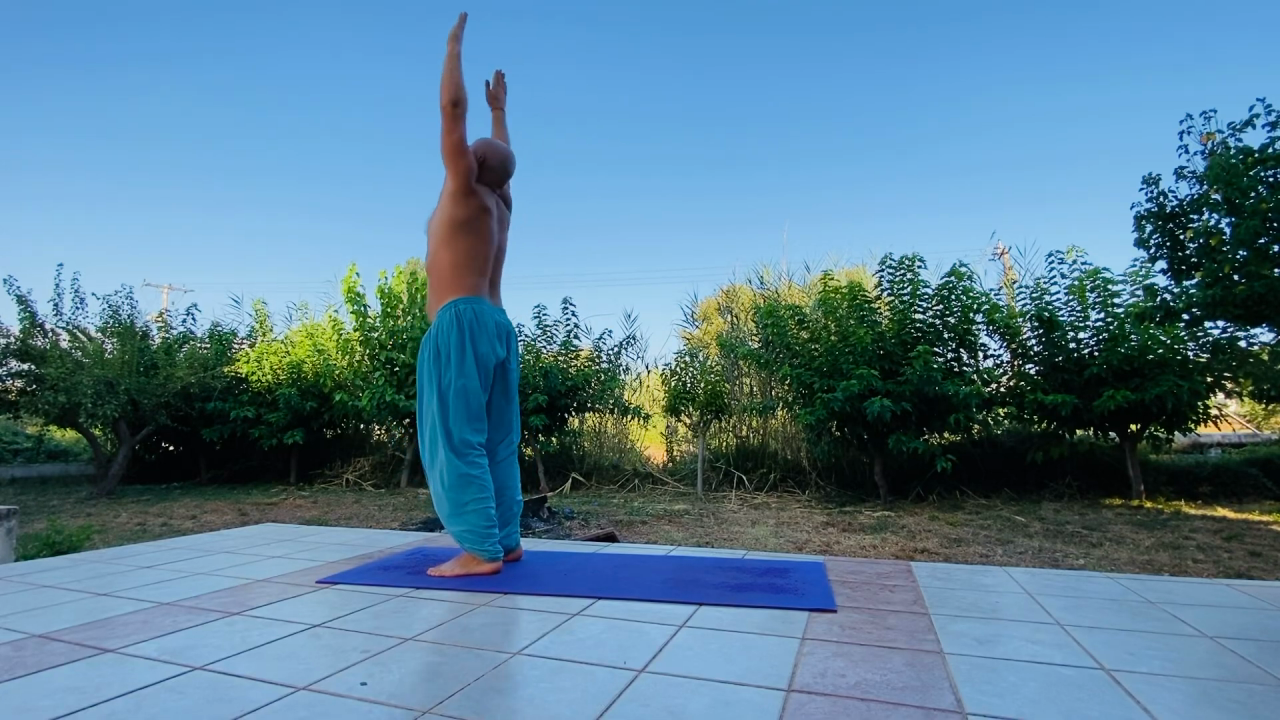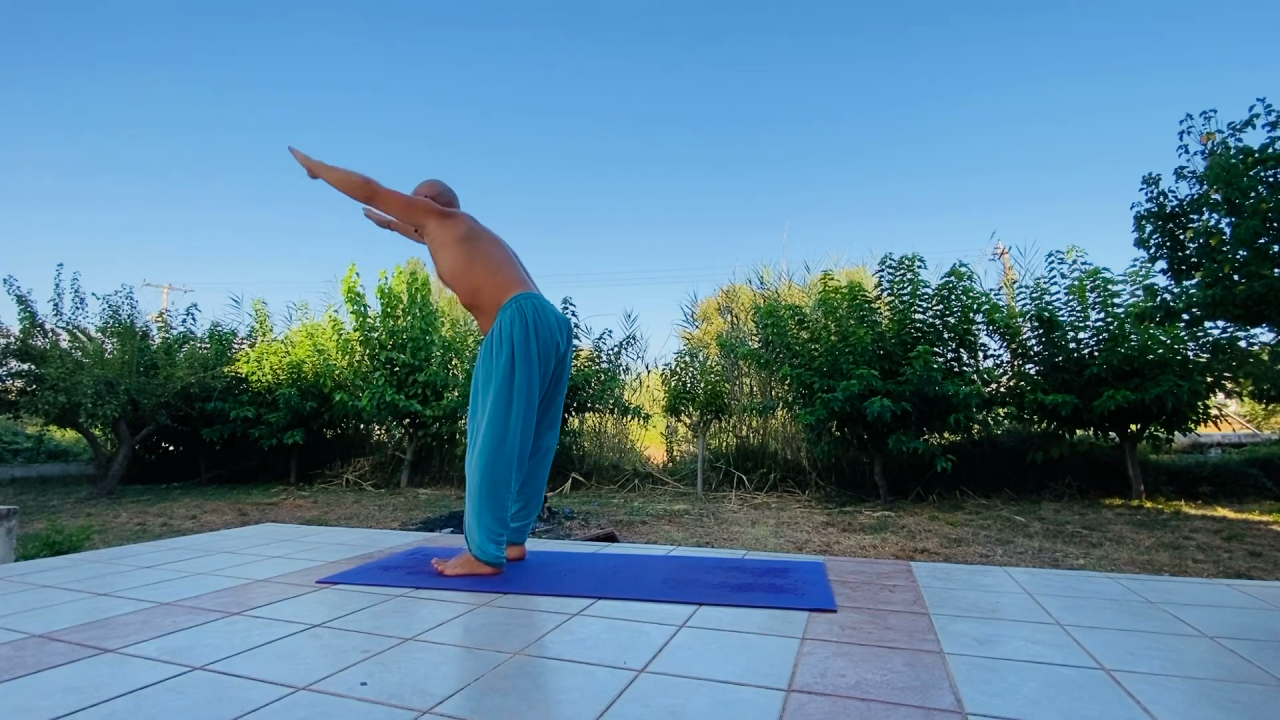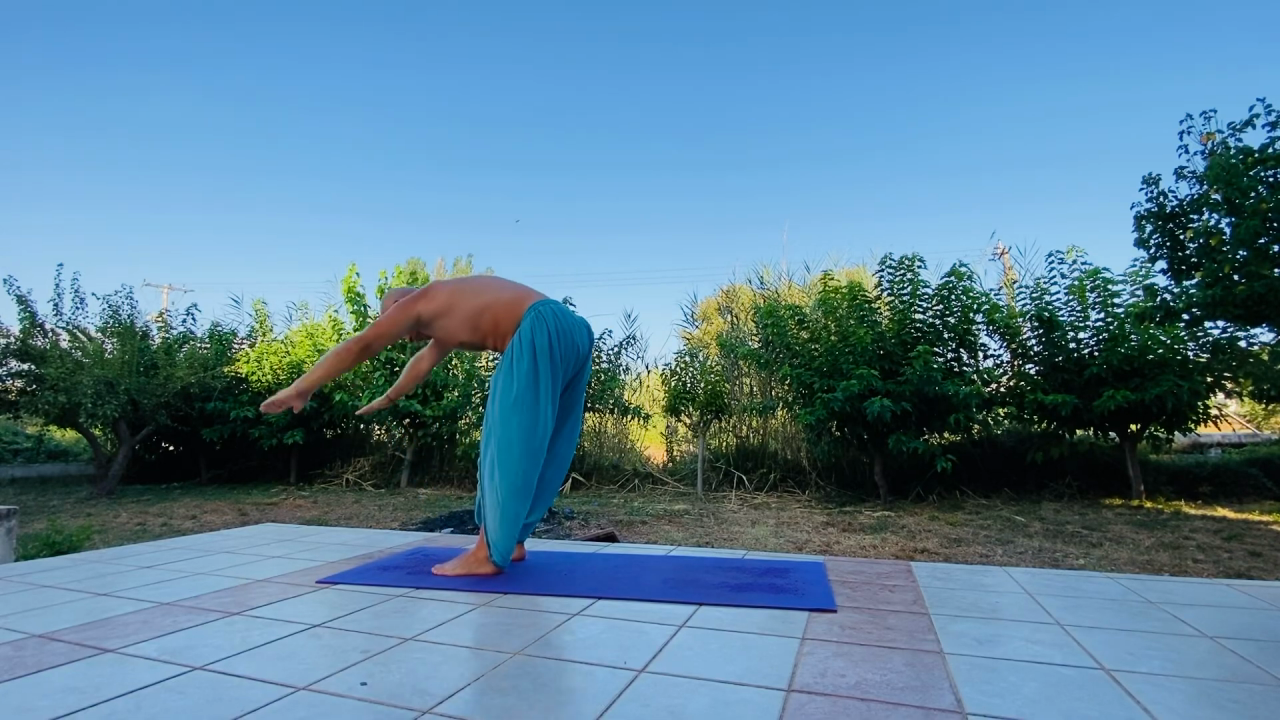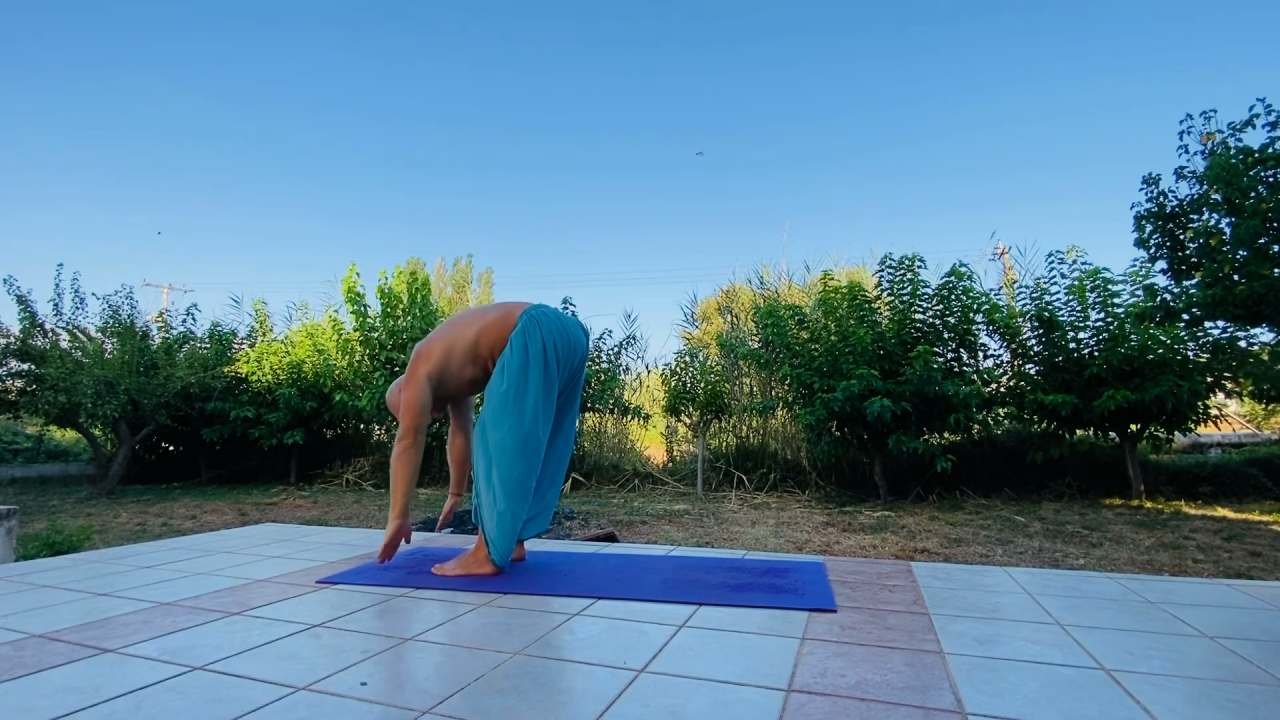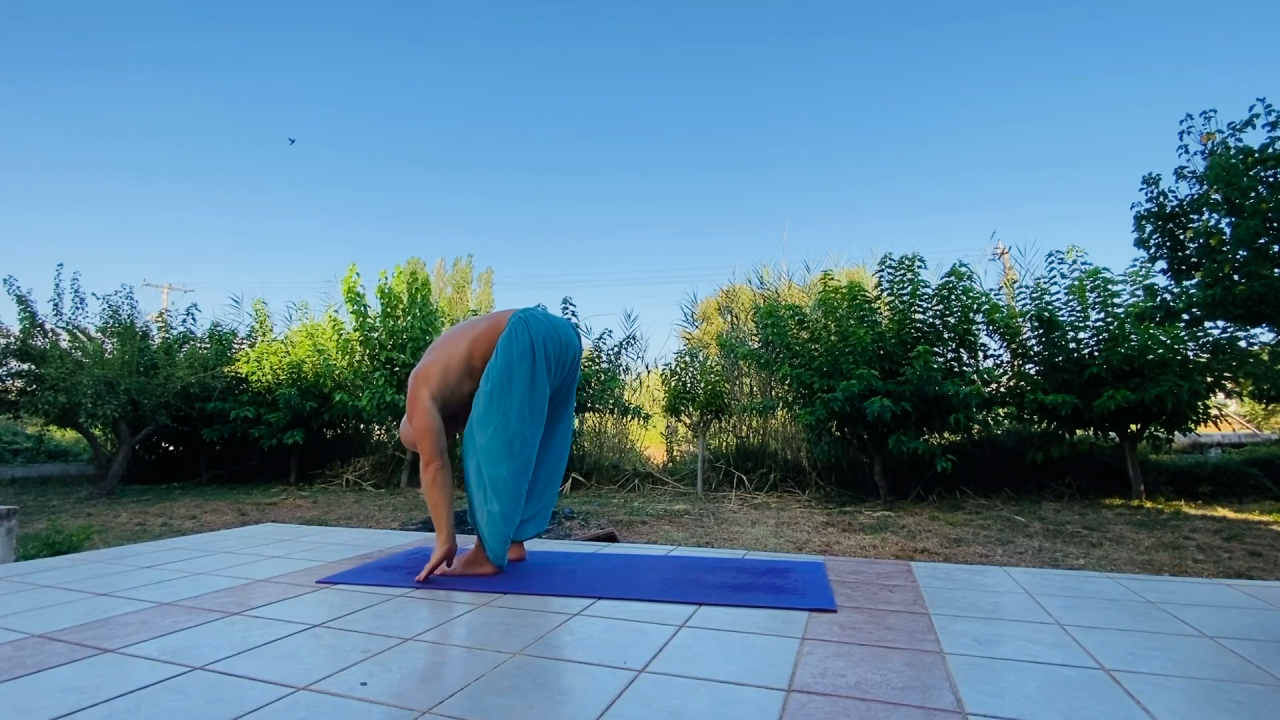
dt=0.4s
person 1, frame 1
left shoulder: (468, 190)
right shoulder: (501, 202)
left elbow: (450, 109)
right elbow: (500, 155)
left wrist: (454, 44)
right wrist: (499, 109)
left hip: (459, 325)
right hip: (496, 326)
left knee: (454, 439)
right knee: (493, 439)
left ankle: (481, 551)
right ankle: (504, 541)
person 1, frame 2
left shoulder: (442, 217)
right shoulder: (467, 230)
left elbow: (368, 190)
left wrist: (317, 168)
right wrist: (388, 222)
left hip: (517, 328)
right hip: (551, 326)
left knee: (495, 443)
right knee: (528, 442)
left ankle: (484, 553)
right ankle: (511, 539)
person 1, frame 3
left shoulder: (419, 303)
right shoulder: (449, 312)
left elbow: (358, 346)
right elbow: (423, 363)
left wrist: (300, 389)
right wrist: (387, 398)
left hip: (540, 332)
right hip: (572, 330)
left knee: (511, 442)
right knee: (540, 446)
left ankle: (489, 553)
right ankle: (511, 541)
person 1, frame 4
left shoulder: (422, 369)
right shoulder: (449, 374)
left elbow: (408, 441)
right elbow: (460, 432)
left wrist: (397, 517)
right wrist: (456, 494)
left hip: (537, 337)
right hip: (569, 332)
left knee: (500, 443)
right knee: (533, 448)
left ankle: (487, 554)
right ankle: (510, 541)
person 1, frame 5
left shoulder: (422, 392)
right shoulder: (454, 386)
left elbow: (434, 466)
right elbow: (489, 445)
left wrist: (445, 542)
right wrist: (488, 520)
left hip: (527, 339)
right hip: (562, 334)
left knee: (494, 447)
right knee: (538, 449)
left ankle: (488, 553)
right ankle: (511, 540)
